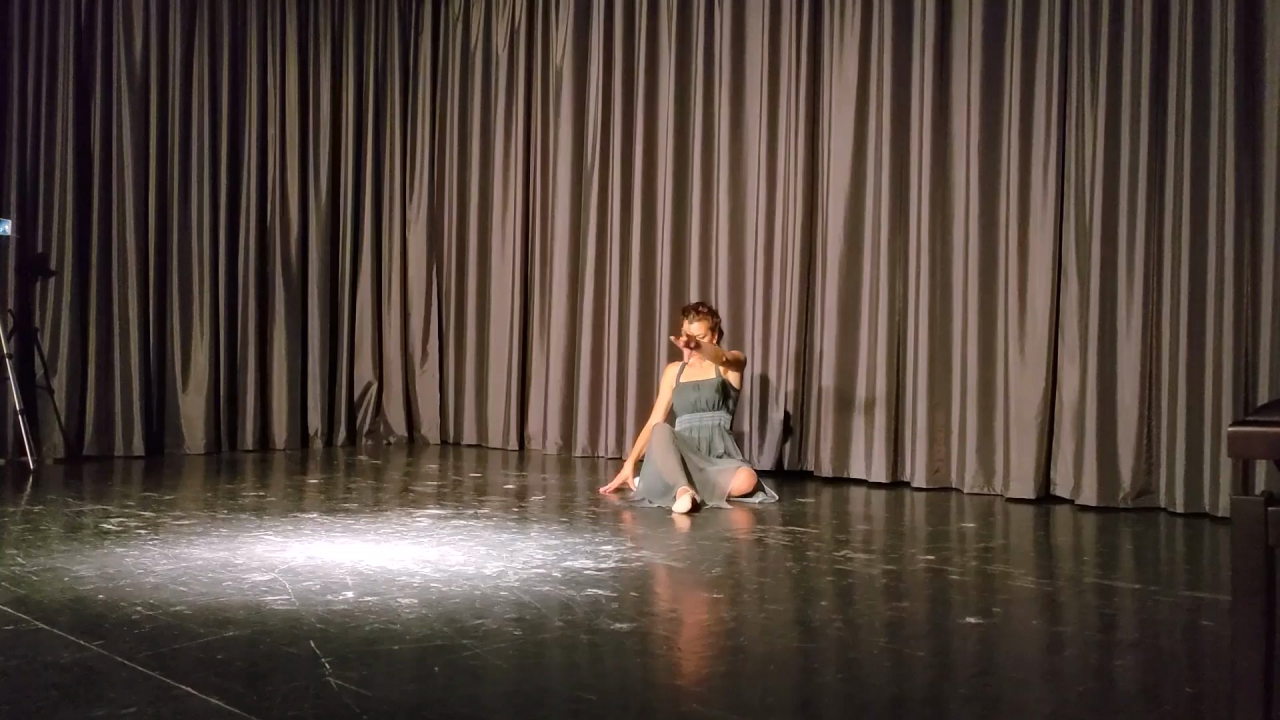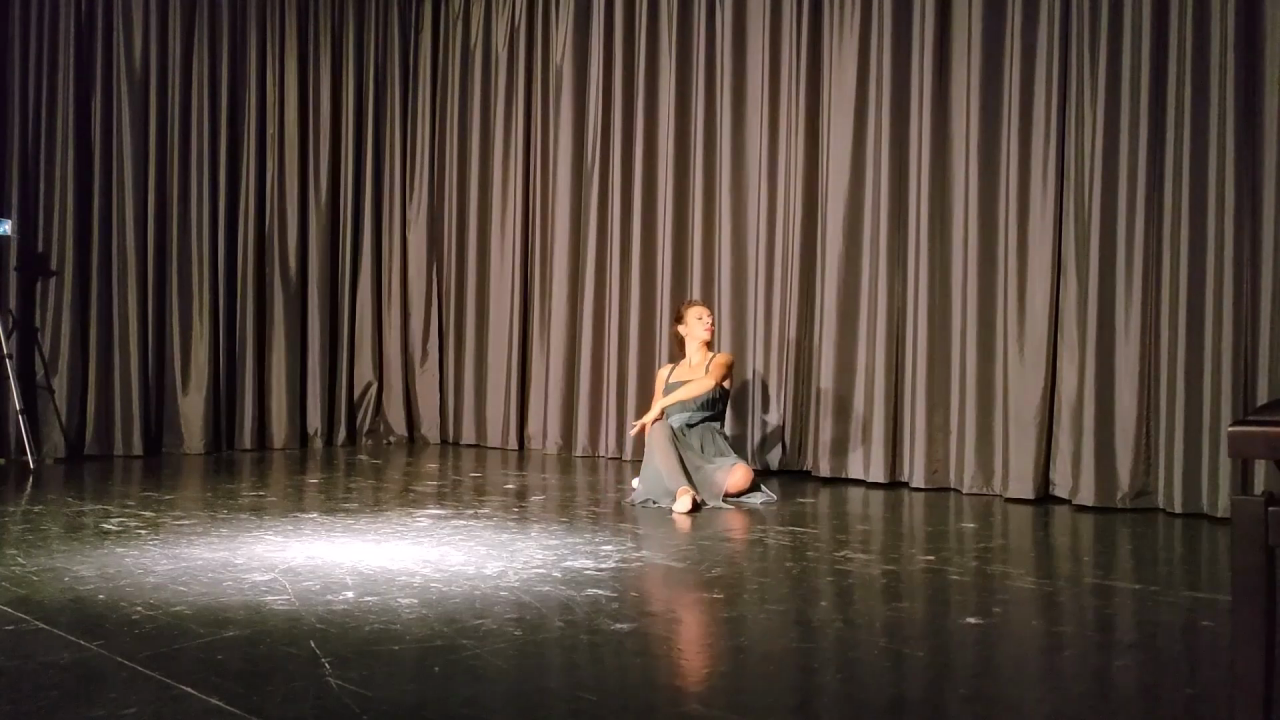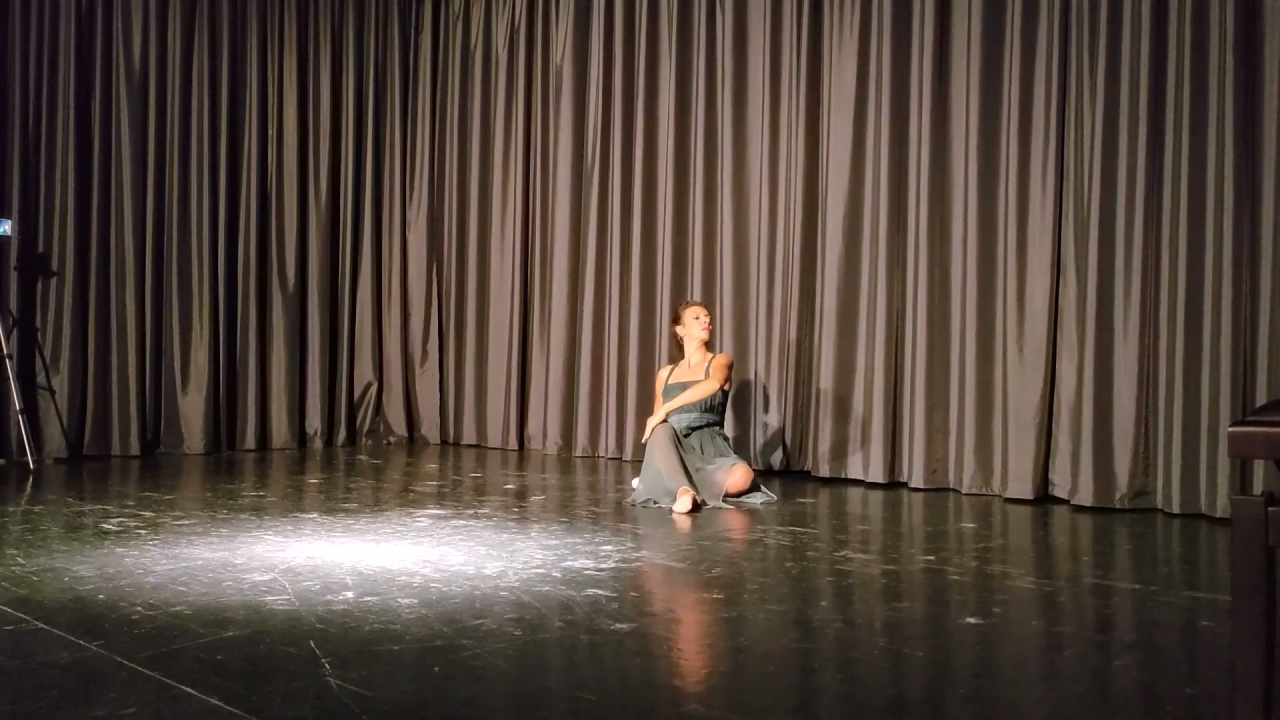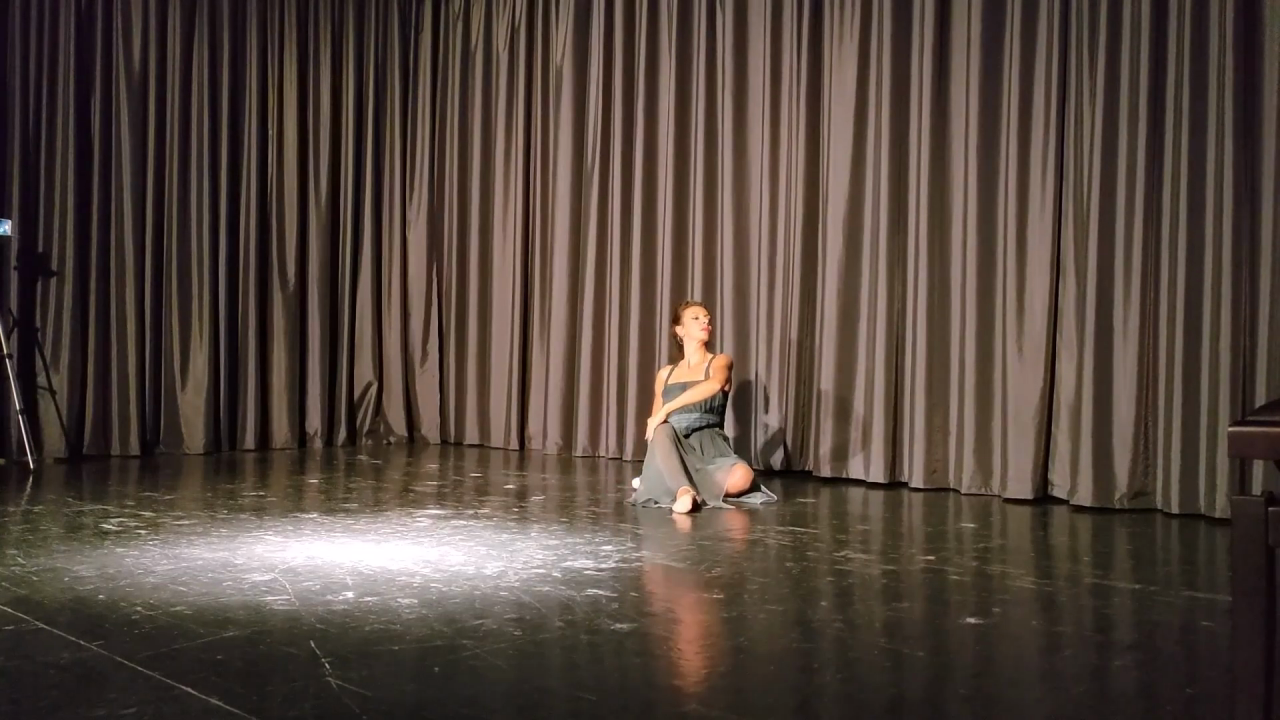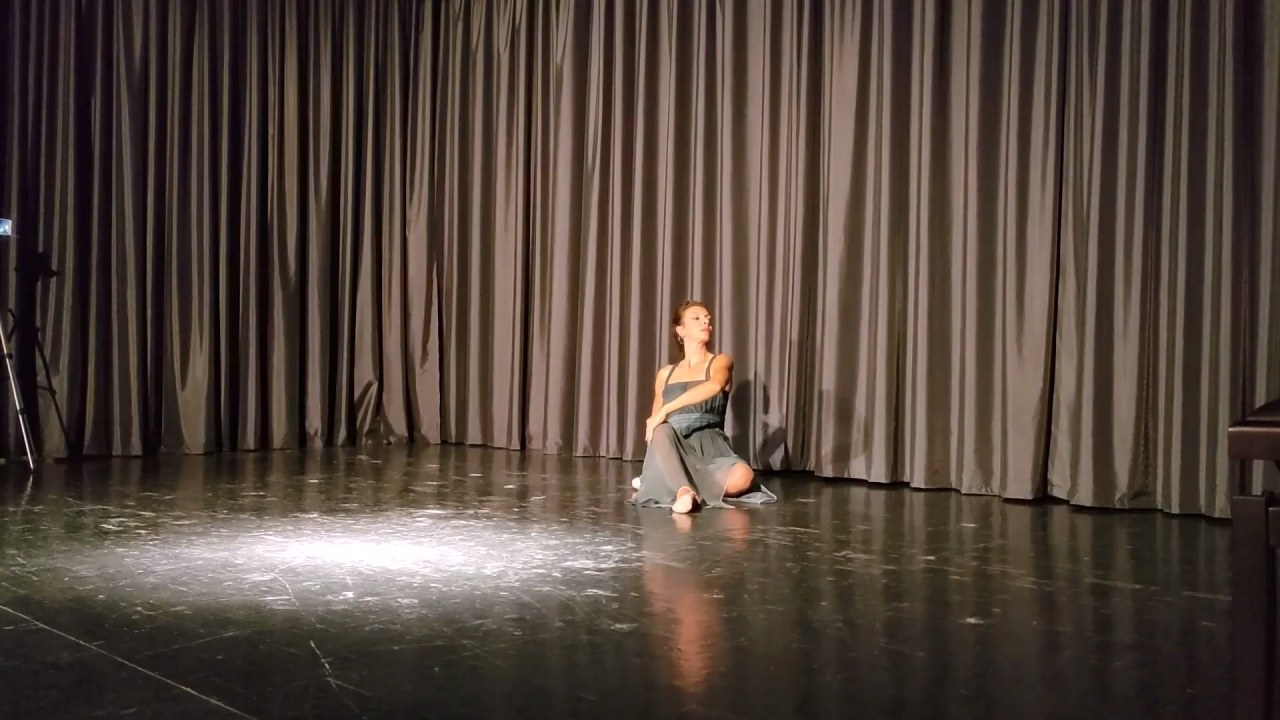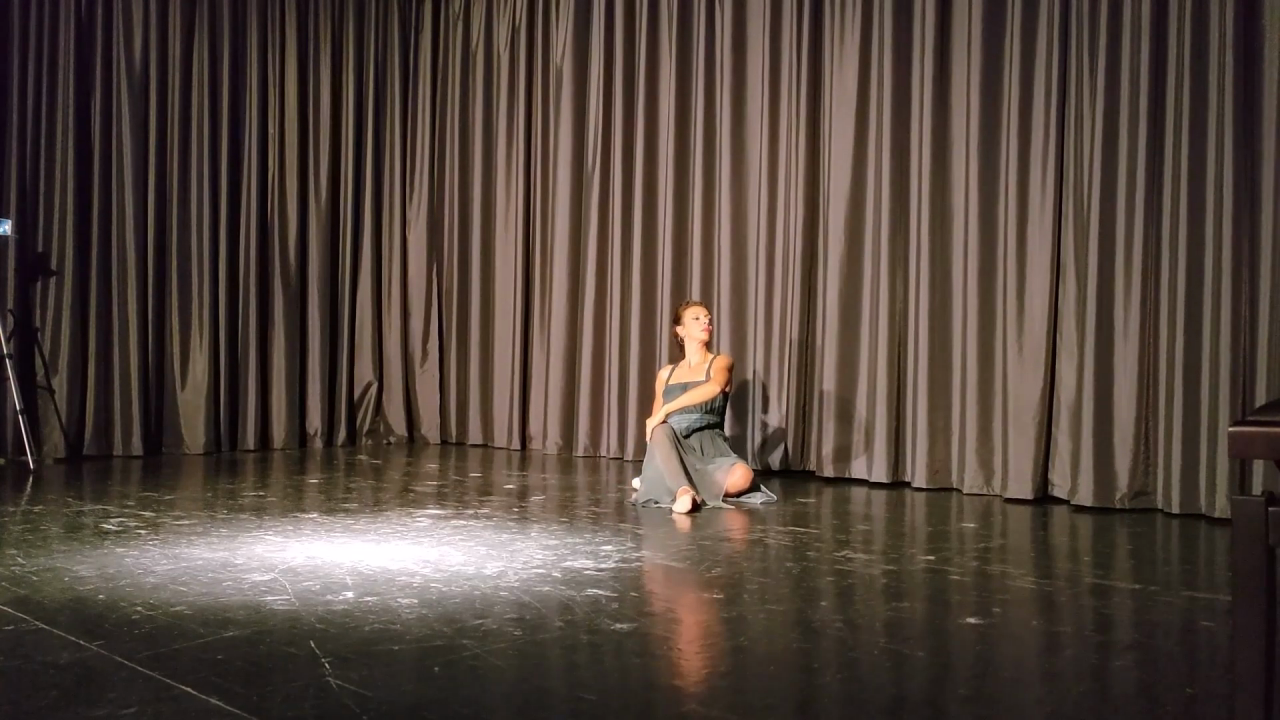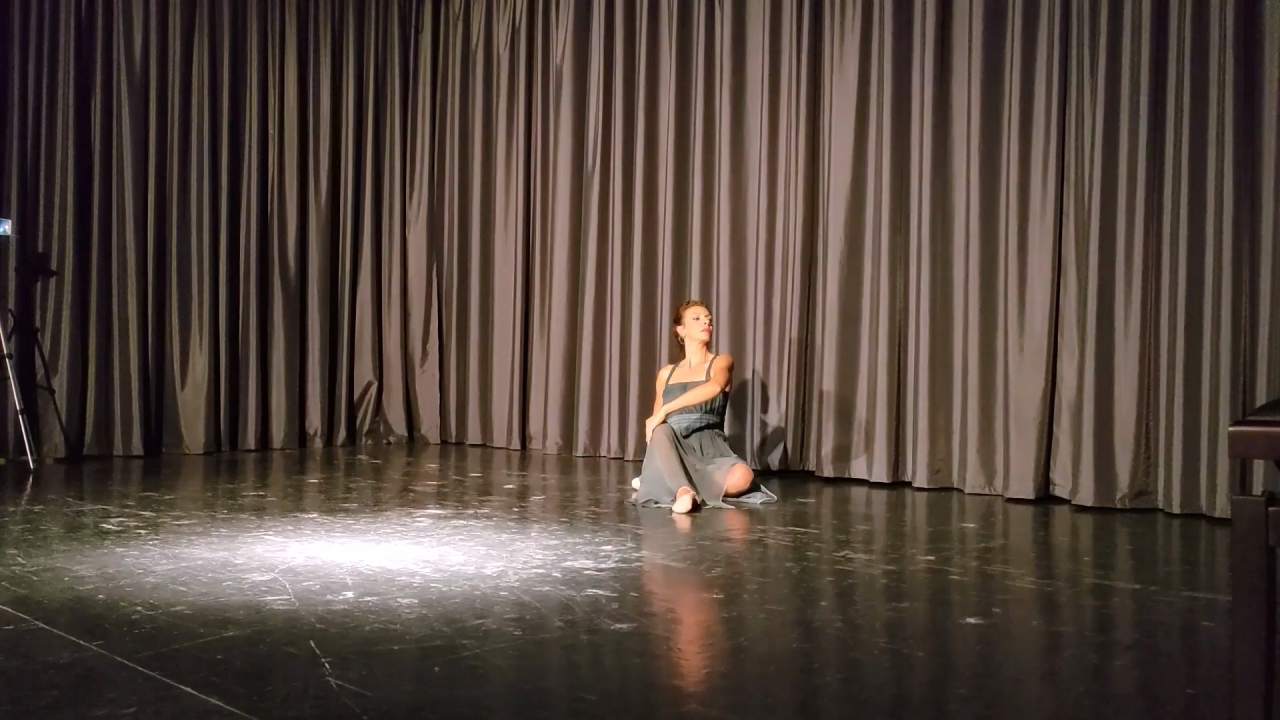
dt=0.7s
person 1, frame 1
left shoulder: (733, 363)
right shoulder: (674, 371)
left elbow: (722, 357)
right elbow: (654, 422)
left wrist: (697, 346)
right wrist: (629, 464)
left hip: (719, 452)
right hip: (683, 451)
left knee: (746, 480)
right knee: (661, 431)
left ankle: (680, 484)
right ankle: (683, 489)
person 1, frame 2
left shoulder: (722, 360)
right shoulder: (666, 373)
left elbow: (709, 381)
right elbow: (653, 421)
left wrist: (661, 404)
right wrist: (650, 452)
left hip: (711, 450)
right hip: (675, 451)
left knee: (742, 476)
right knee: (660, 428)
left ankle: (663, 481)
right ankle: (683, 490)
person 1, frame 3
left shoulder: (721, 361)
right shoulder: (665, 374)
left elbow: (714, 383)
right elbow: (656, 423)
left wrist: (666, 409)
left hip: (710, 448)
right hip: (674, 450)
left knee: (742, 476)
right knee: (661, 430)
left ankle: (677, 485)
right ankle: (683, 489)
person 1, frame 4
left shoulder: (721, 361)
right shoulder: (665, 374)
left elbow: (715, 384)
right elbow: (655, 424)
left wrist: (666, 409)
left hip: (710, 449)
right hip: (674, 451)
left knee: (742, 477)
right knee: (662, 431)
left ankle: (674, 484)
right ankle: (684, 490)
person 1, frame 5
left shoulder: (720, 362)
right shoulder: (665, 374)
left elbow: (715, 385)
right elbow: (655, 423)
left wrist: (666, 410)
left hip: (710, 448)
right hip: (674, 450)
left knee: (742, 476)
right knee: (662, 431)
left ankle: (676, 484)
right ankle: (683, 490)
person 1, frame 6
left shoulder: (721, 362)
right shoulder: (666, 374)
left elbow: (715, 387)
right elbow: (655, 423)
left wrist: (665, 410)
left hip: (709, 448)
right hip: (674, 450)
left knee: (742, 477)
right knee: (661, 432)
left ankle: (671, 483)
right ankle: (683, 490)
person 1, frame 7
left shoulder: (721, 362)
right shoulder: (666, 373)
left elbow: (715, 387)
right elbow: (656, 423)
left wrist: (665, 410)
left hip: (709, 448)
right hip: (674, 449)
left knee: (741, 477)
right knee: (661, 432)
left ankle: (675, 484)
right ankle: (683, 490)
